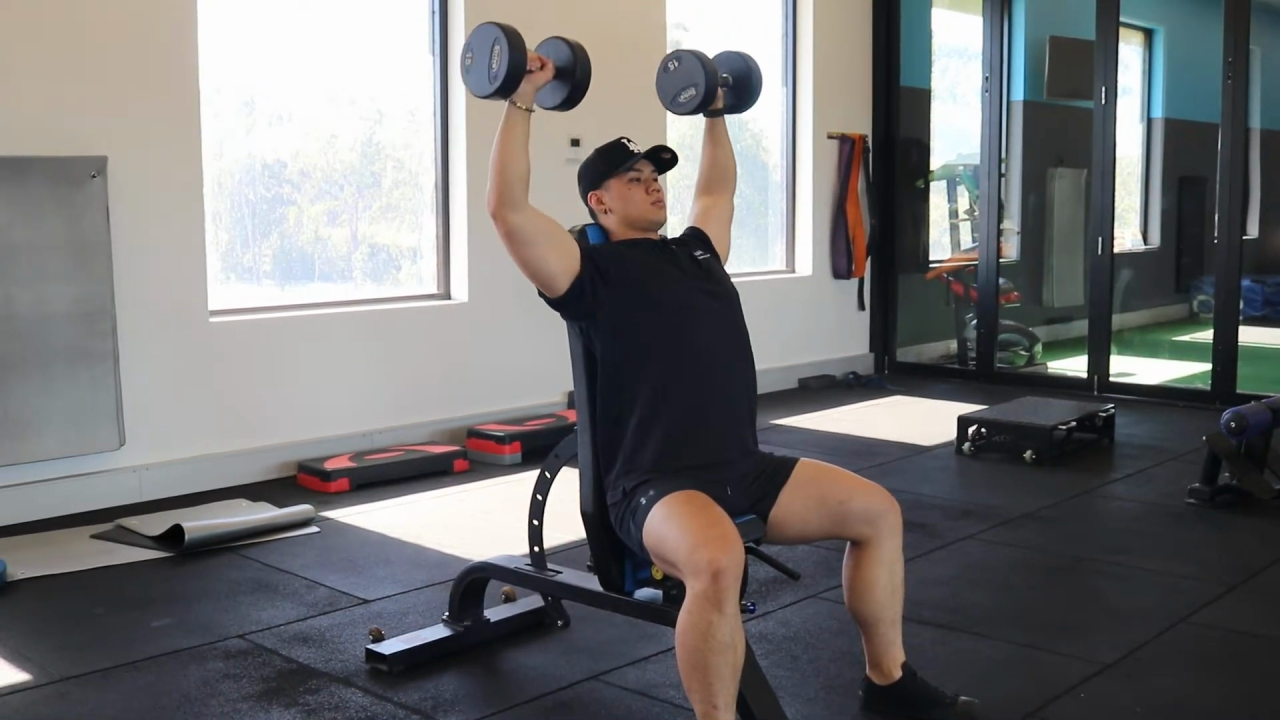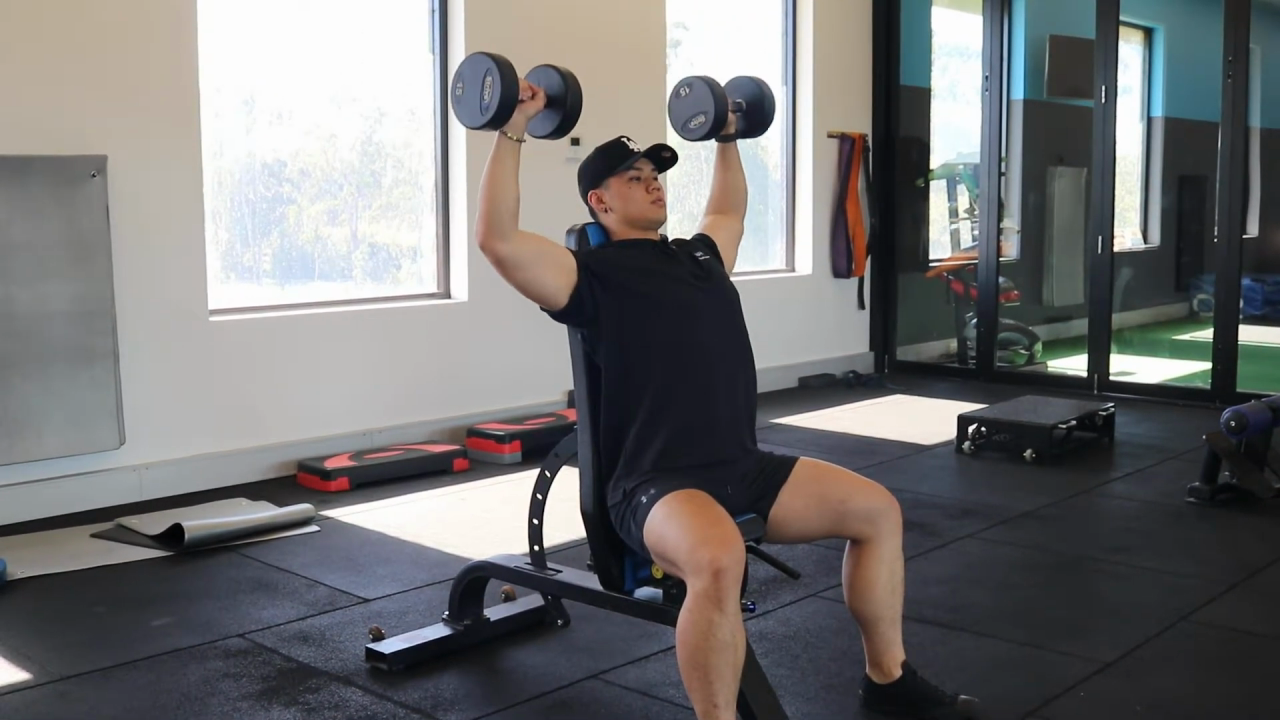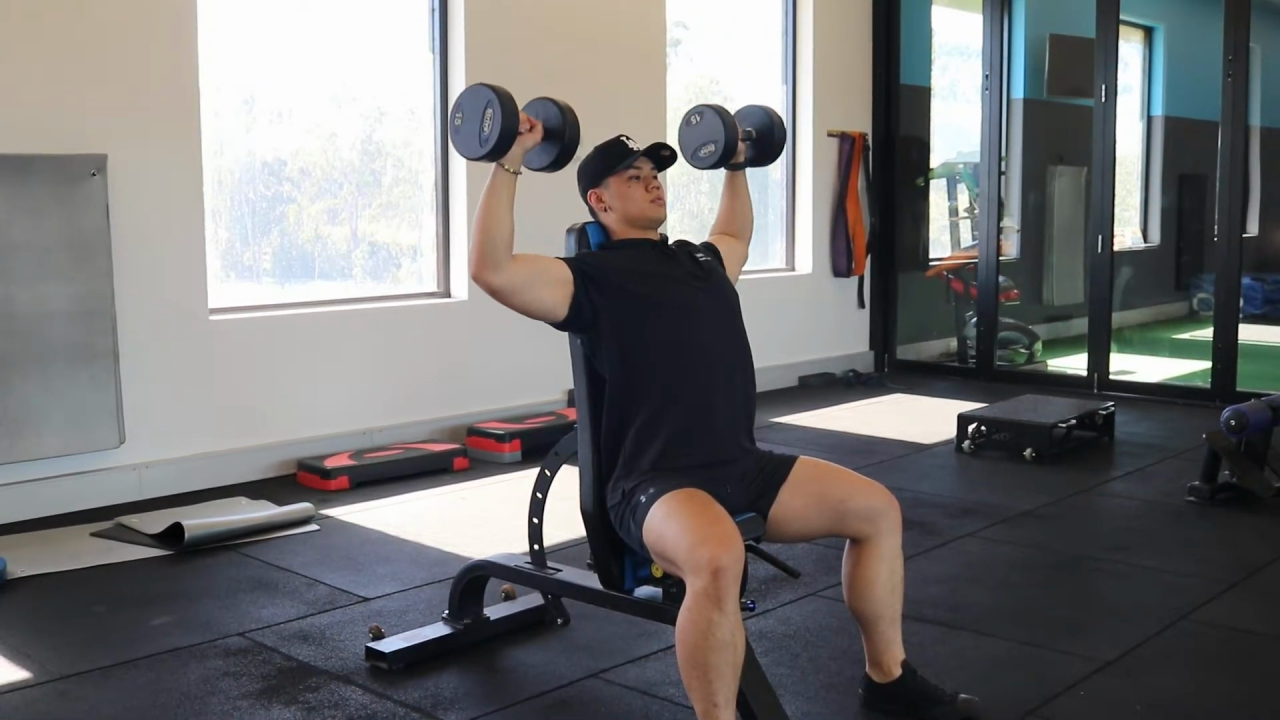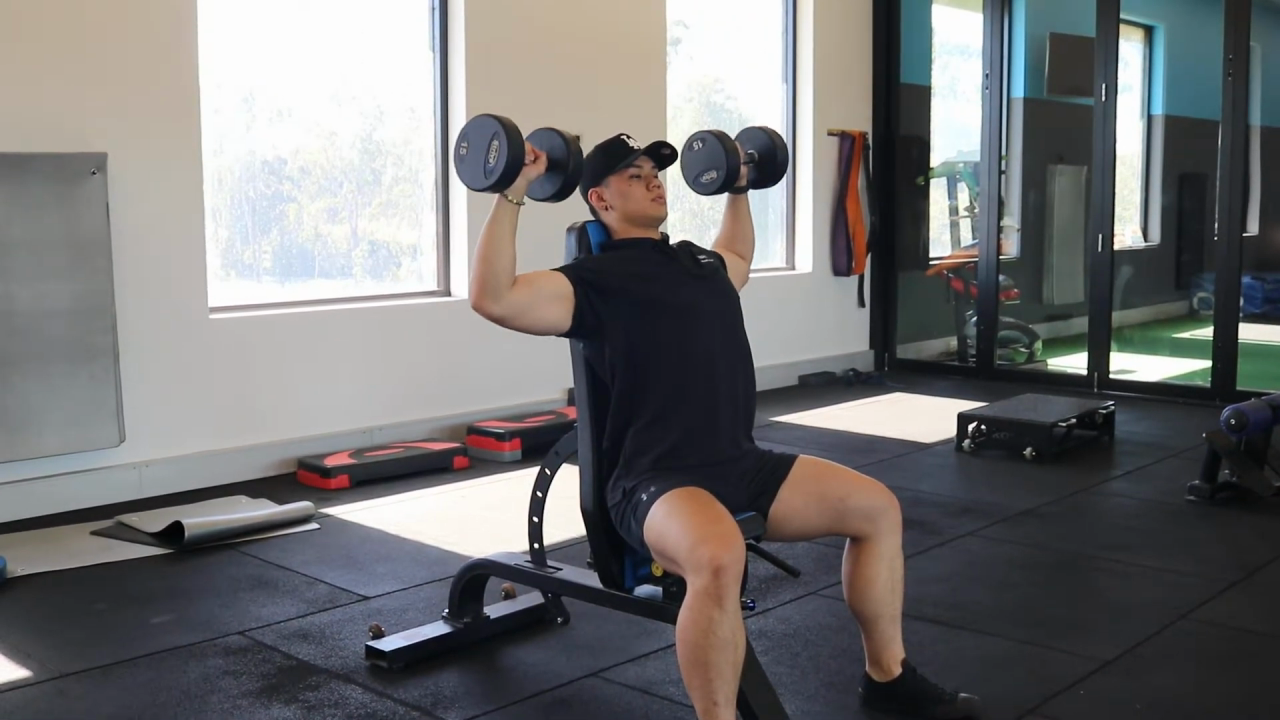
dt=0.4s
person 1, frame 1
left shoulder: (694, 252)
right shoulder: (596, 272)
left elbow: (718, 189)
right elbow: (508, 209)
left wrist: (714, 114)
right wrist: (522, 101)
left hip: (744, 468)
right hip: (656, 484)
left knee: (878, 511)
right knee: (717, 563)
person 1, frame 2
left shoulder: (696, 256)
right shoulder: (596, 274)
left elbow: (731, 211)
right elbow: (497, 238)
left wrist: (725, 140)
right wrist: (511, 133)
left hip: (743, 467)
right hip: (658, 483)
left knee: (877, 510)
right knee: (718, 562)
person 1, frame 3
left shoulder: (695, 258)
right shoulder: (595, 276)
left elbow: (735, 236)
right elbow: (491, 269)
left wrist: (735, 168)
right wrist: (509, 164)
left hip: (743, 465)
right hip: (657, 481)
left knee: (877, 509)
right knee: (717, 561)
person 1, frame 4
left shoulder: (697, 259)
right shoulder: (596, 277)
left elbow: (737, 261)
right elbow: (493, 298)
left wrist: (737, 191)
right wrist: (511, 194)
left hip: (743, 464)
right hip: (658, 481)
left knee: (877, 509)
right knee: (718, 560)
